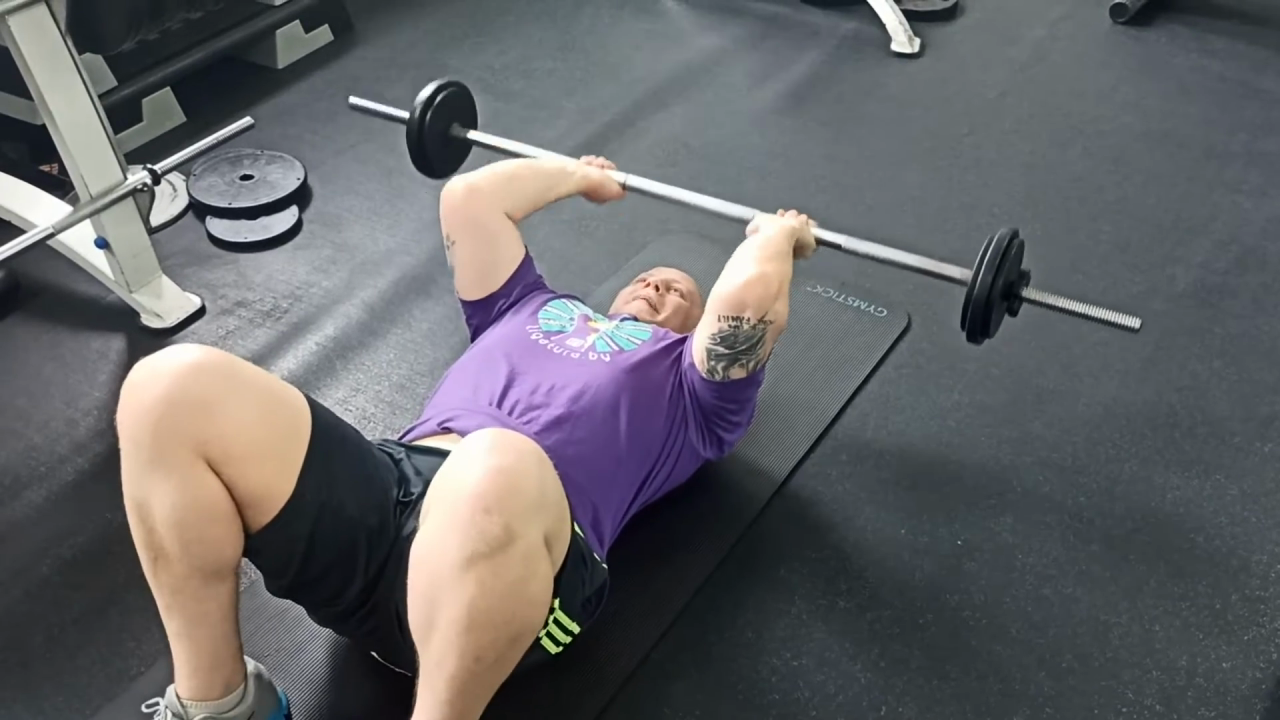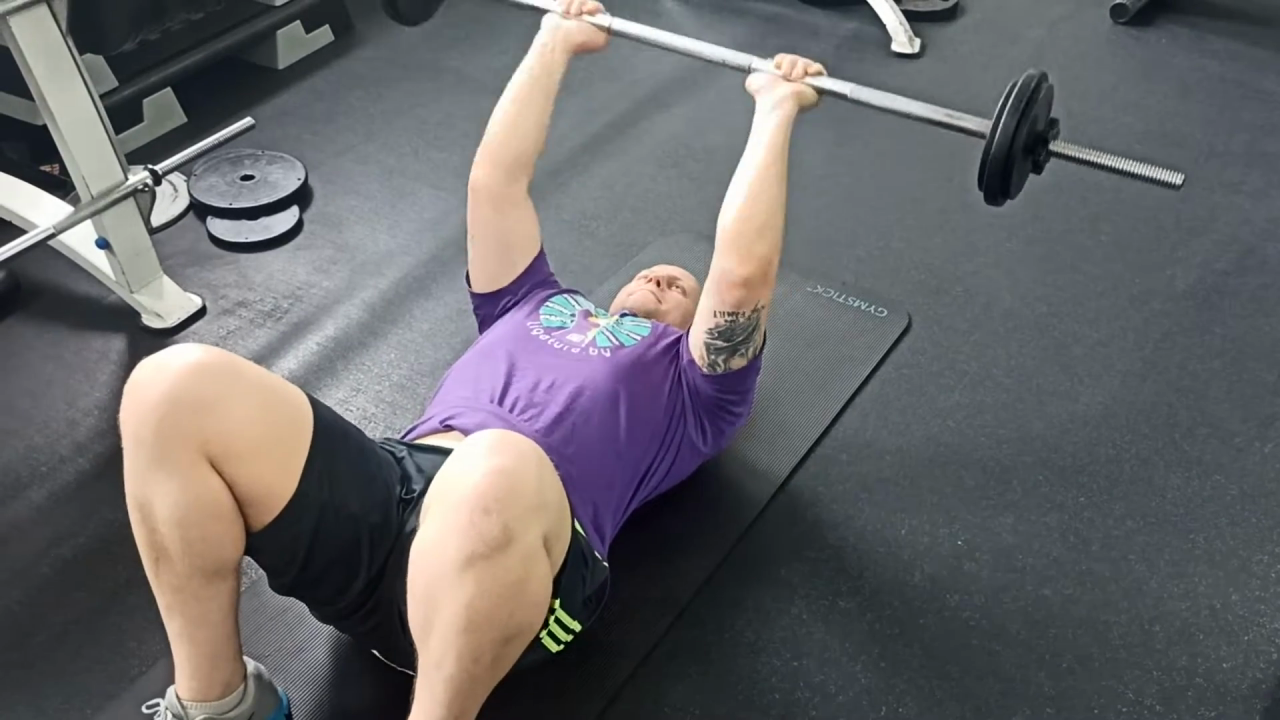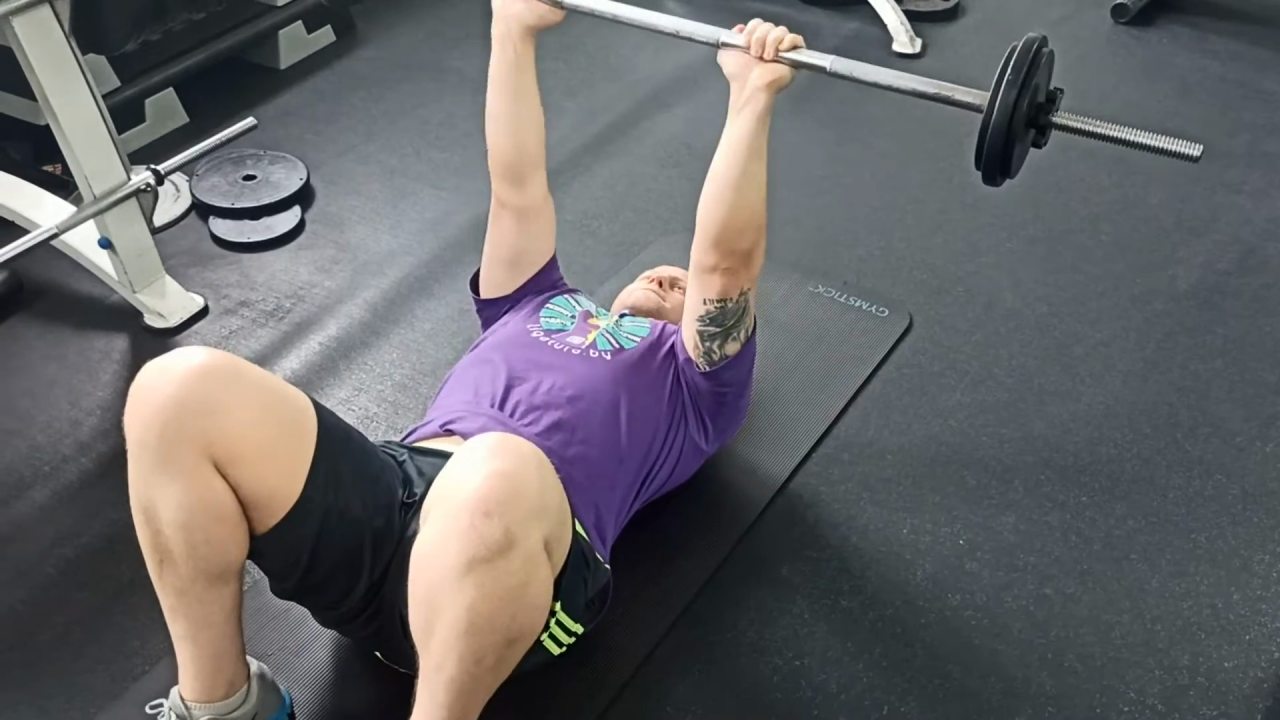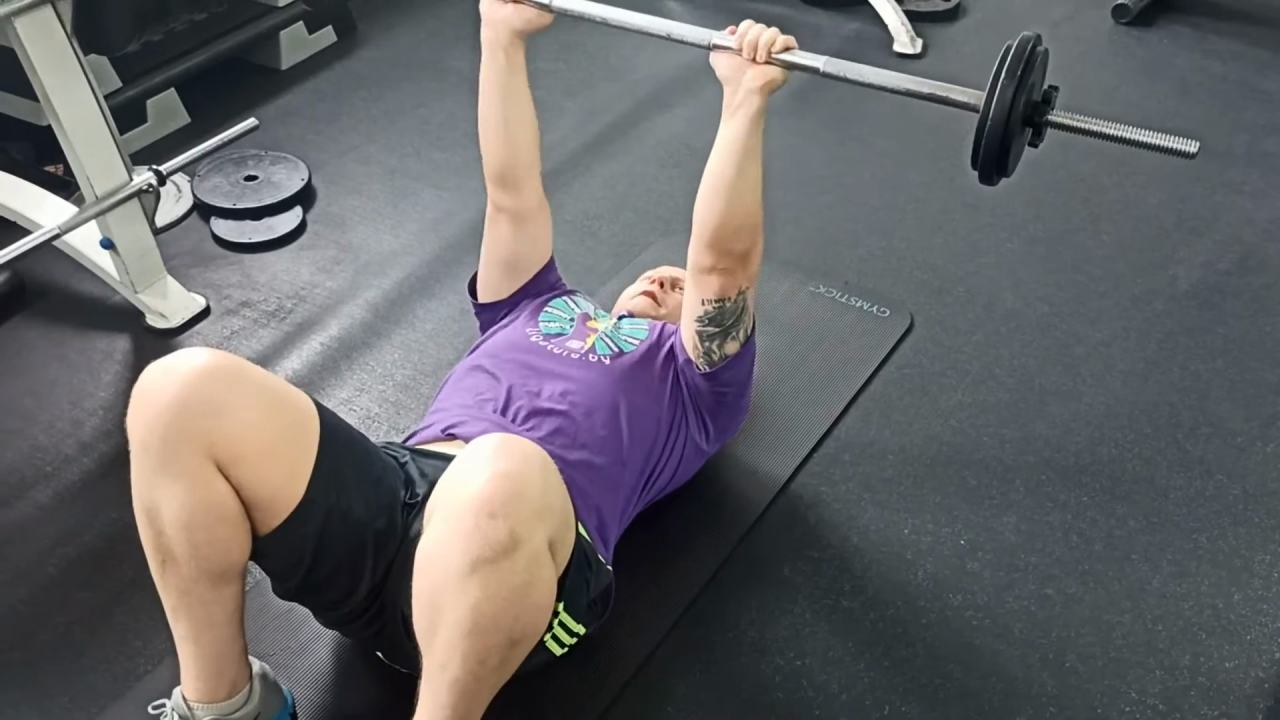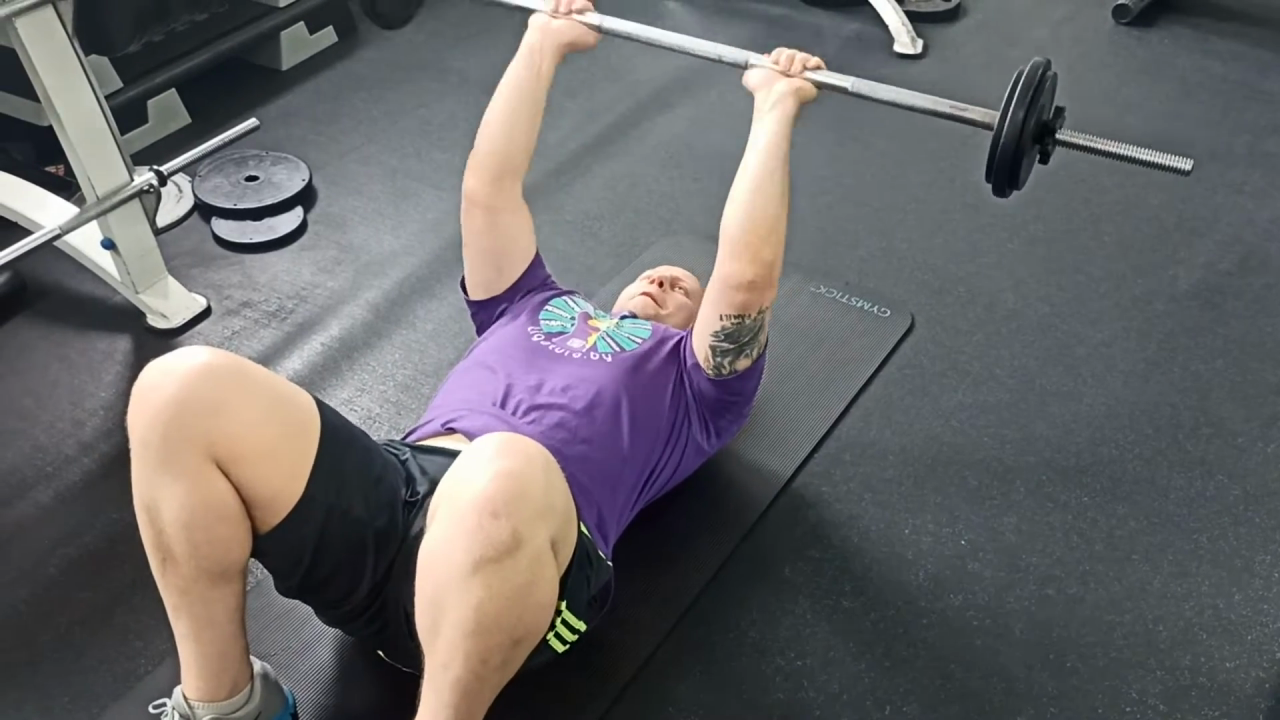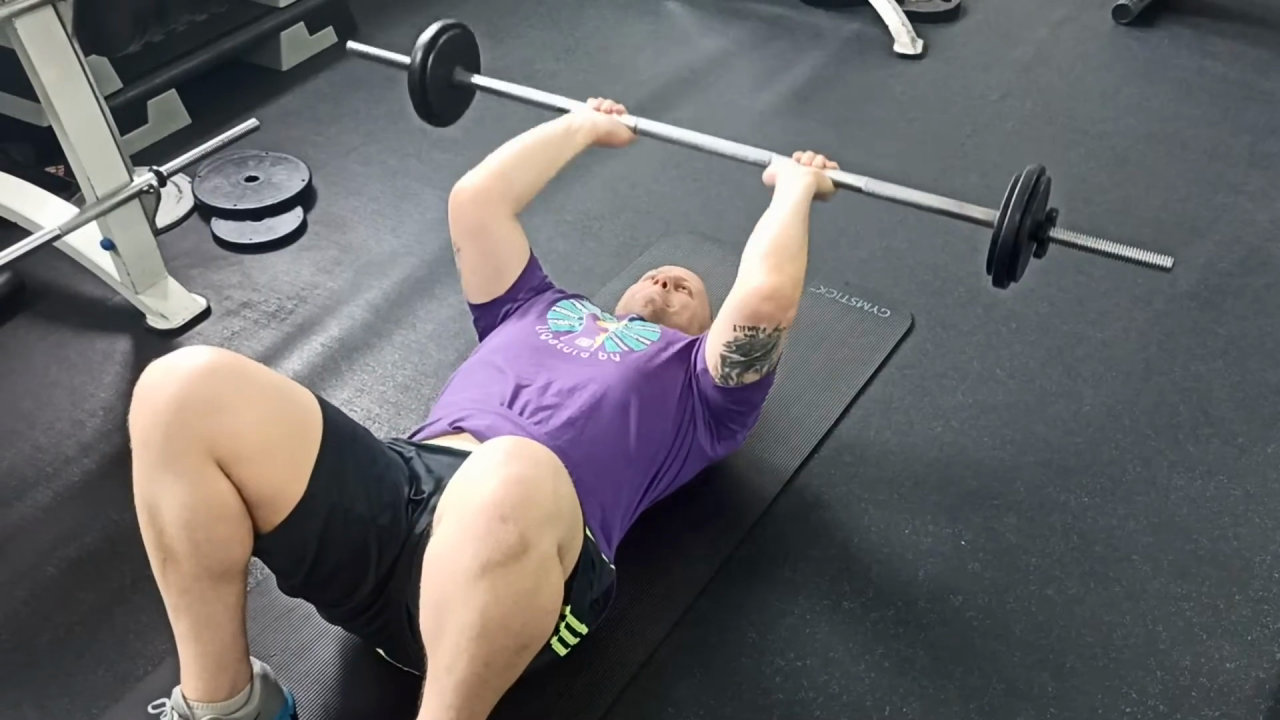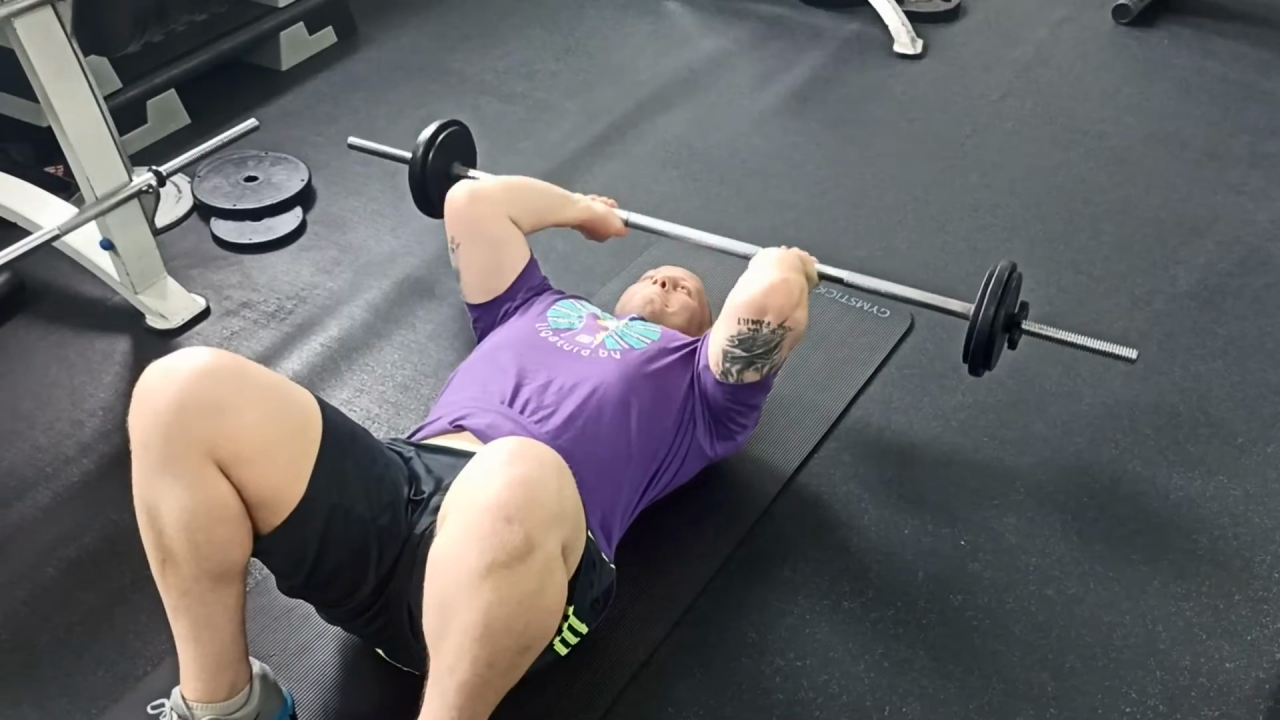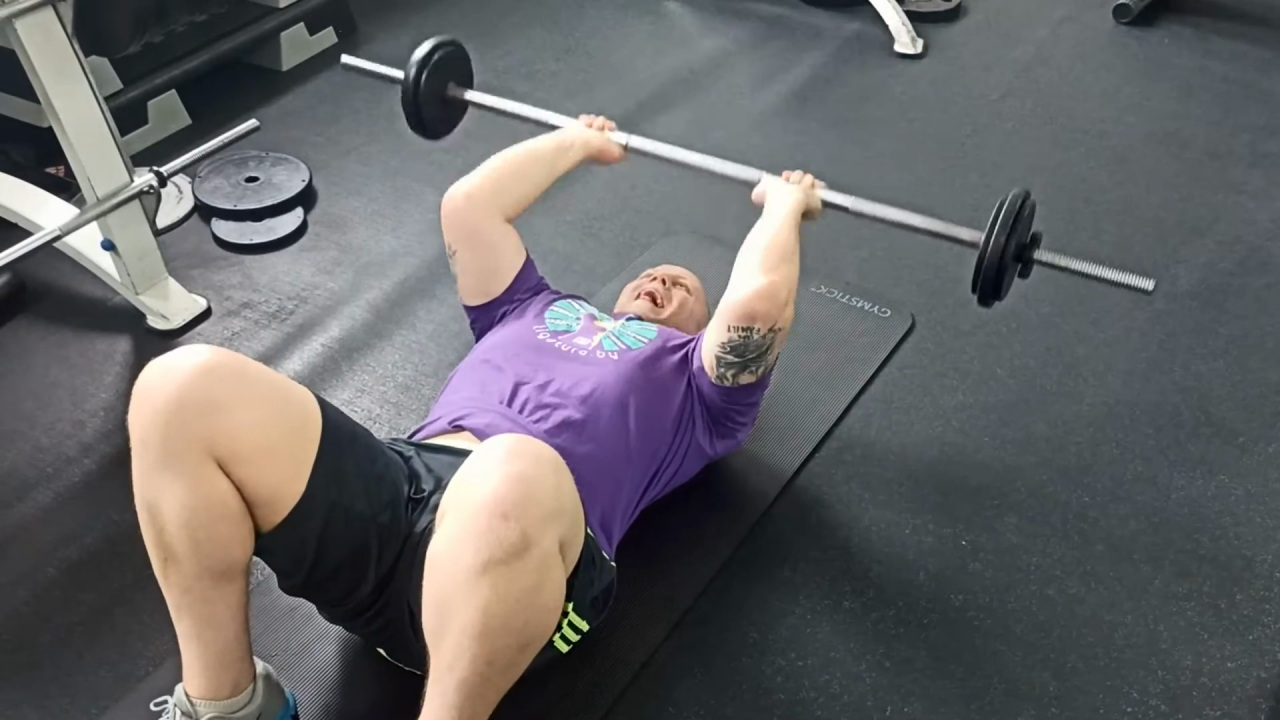
dt=0.3s
person 1, frame 1
left shoulder: (692, 383)
right shoulder: (541, 311)
left elbow: (747, 295)
right elbow: (466, 200)
left wrist: (780, 232)
right wrist: (579, 173)
left hip: (515, 538)
right hip: (392, 486)
left knee: (493, 471)
right knee: (174, 389)
person 1, frame 2
left shoulder: (692, 383)
right shoulder: (538, 306)
left elbow: (742, 271)
right elbow: (494, 184)
left wrist: (776, 110)
left hip: (512, 527)
right hip: (386, 489)
left knee: (494, 478)
right knee: (173, 389)
person 1, frame 3
left shoulder: (695, 382)
right shoulder: (541, 305)
left elbow: (727, 261)
right elbow: (519, 191)
left wrist: (751, 95)
left hip: (512, 533)
right hip: (390, 490)
left knee: (495, 480)
right knee: (177, 390)
person 1, frame 4
left shoulder: (694, 383)
right shoulder: (538, 310)
left elbow: (724, 262)
right elbow: (513, 195)
left wrist: (744, 97)
left hip: (516, 538)
right hip: (392, 491)
left knee: (500, 480)
right knee: (179, 391)
person 1, frame 5
left shoulder: (694, 381)
right shoulder: (540, 308)
left elbow: (746, 277)
right elbow: (487, 192)
left wrist: (775, 108)
left hip: (514, 523)
right hip: (389, 492)
left knee: (502, 481)
right knee: (181, 390)
person 1, frame 6
left shoulder: (698, 379)
right shoulder: (541, 311)
left elbow: (765, 298)
right elbow: (474, 203)
left wrist: (794, 187)
right wrist: (581, 128)
left hip: (522, 518)
right hip: (399, 483)
left knee: (509, 475)
right knee: (184, 387)
person 1, frame 7
left shoulder: (699, 382)
right shoulder: (542, 312)
left elbow: (771, 307)
right elbow: (471, 202)
left wrist: (781, 264)
right wrist: (581, 210)
left hip: (523, 528)
right hip: (397, 486)
left knee: (512, 486)
right knee: (183, 390)
person 1, frame 8
left shoulder: (697, 381)
right shoulder: (541, 312)
left elbow: (760, 304)
right elbow: (467, 208)
left wrist: (784, 206)
right wrist: (577, 146)
left hip: (521, 519)
right hip: (394, 489)
left knee: (510, 480)
right knee: (181, 389)
